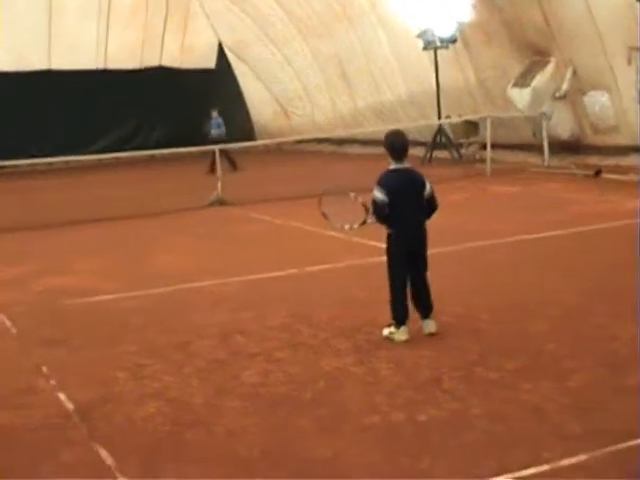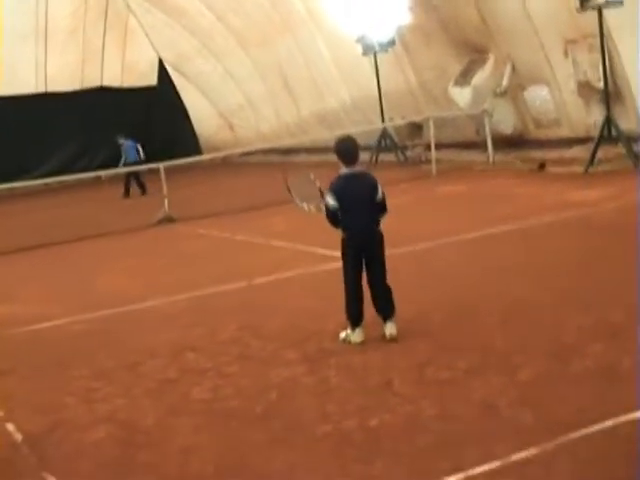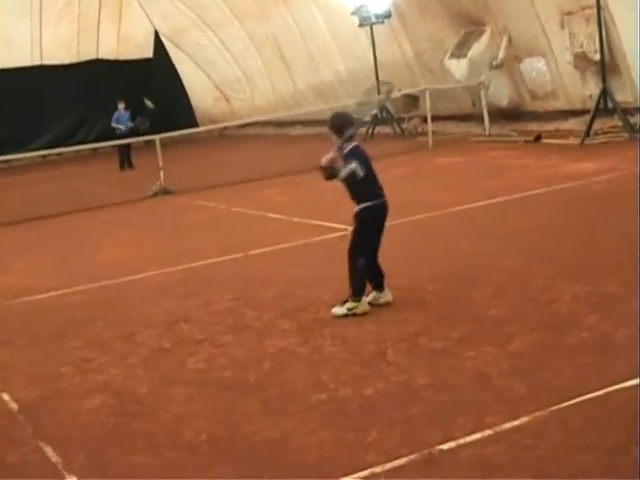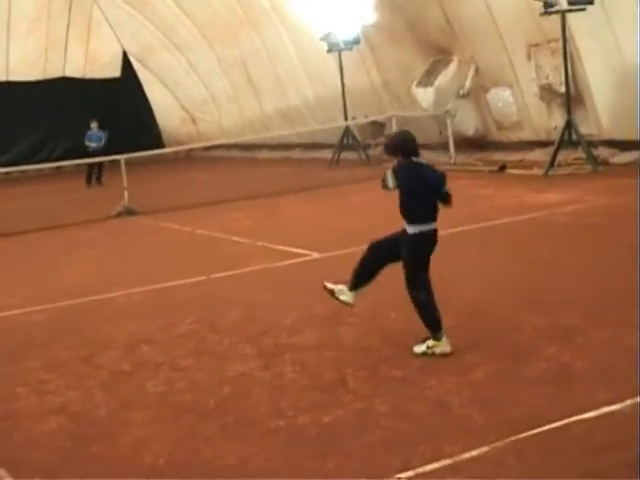
dt=1s
person 1, frame 1
left shoulder: (385, 180)
right shoulder: (418, 177)
left elbow: (380, 213)
right elbow: (432, 205)
left wrist: (390, 221)
left hip: (398, 236)
right hip: (418, 234)
left knee: (398, 280)
right knee: (419, 276)
left ankle: (400, 327)
right ankle: (428, 319)
person 1, frame 2
left shoulder: (336, 186)
right shoulder: (370, 180)
left elbow: (332, 217)
right elbow: (382, 208)
left hip: (351, 239)
right hip: (373, 236)
left knee: (352, 283)
right knee: (378, 279)
left ankle: (355, 329)
right ankle: (389, 322)
person 1, frame 3
left shoulder: (355, 155)
right shoulder: (349, 153)
left elbow: (351, 181)
right elbow: (330, 175)
left wrist: (338, 165)
right wrist: (327, 164)
left hip: (370, 208)
right hip: (374, 206)
left knee: (358, 252)
right knee: (366, 251)
left ankle: (357, 301)
right ankle: (380, 291)
person 1, frame 4
left shoulder: (404, 169)
right shoulder: (435, 174)
left elbow: (387, 183)
right elbow: (446, 200)
left hip: (418, 235)
right hip: (416, 231)
left knee: (417, 286)
right knee: (376, 252)
left ankle: (438, 338)
right ankle: (350, 290)
